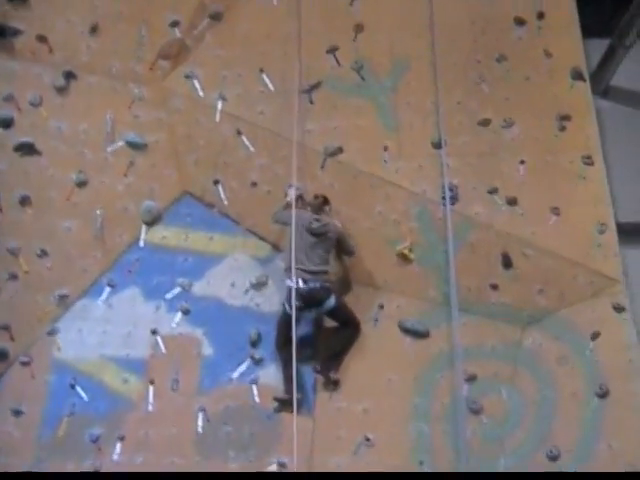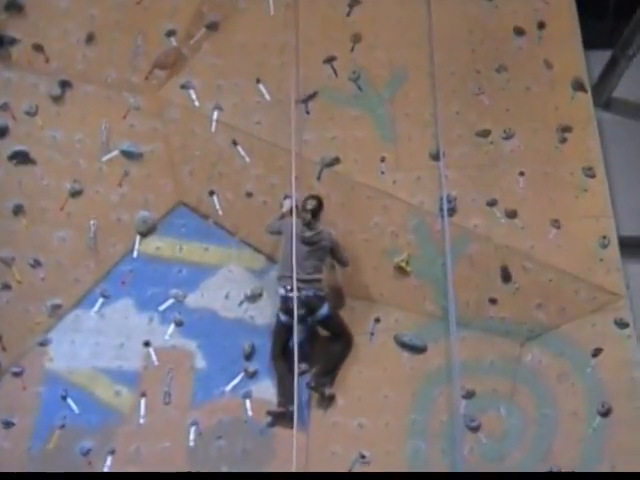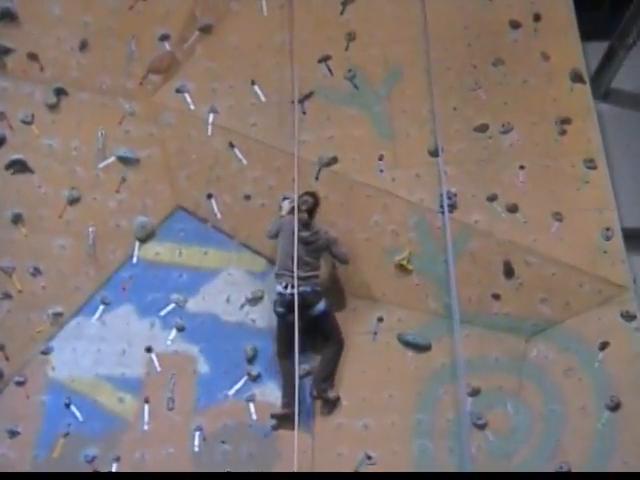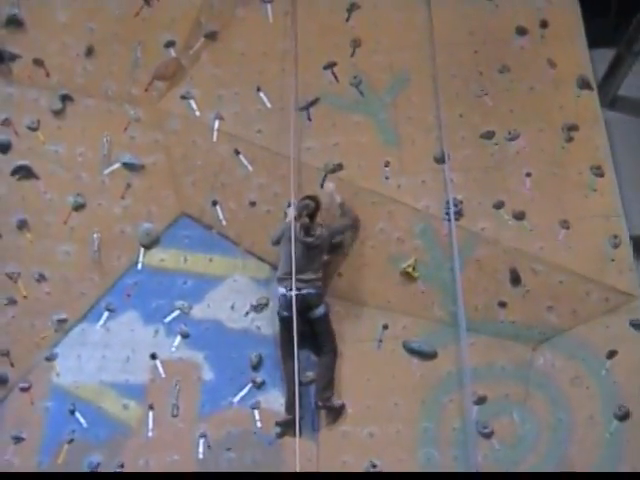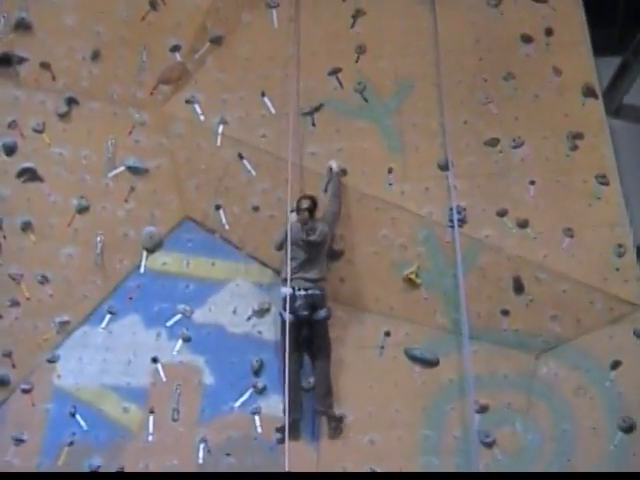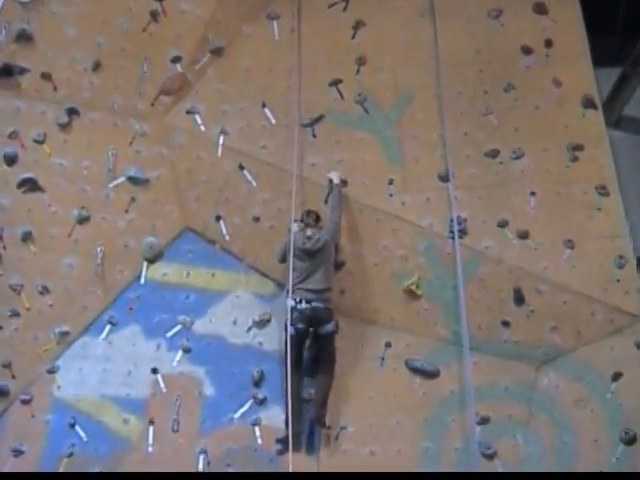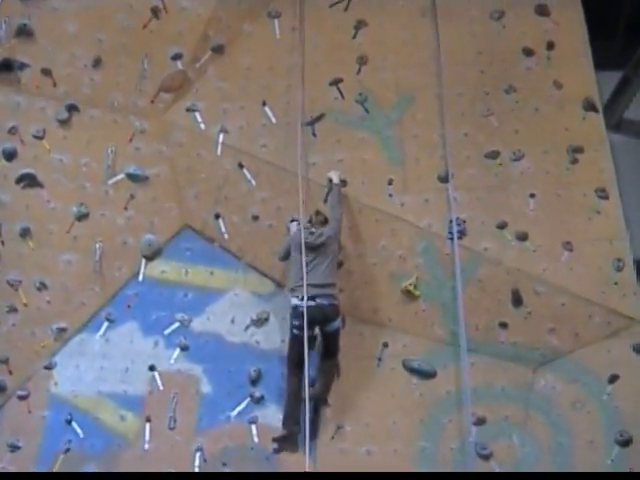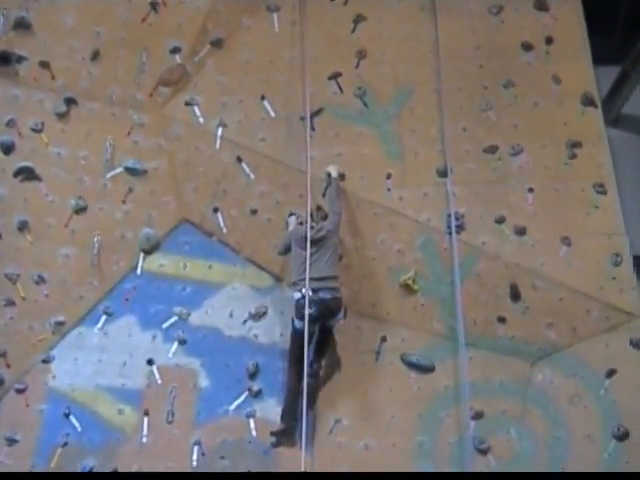
dt=0.3s
person 1, frame 1
left shoulder: (298, 217)
right shoulder: (333, 228)
left elbow: (276, 217)
right elbow: (350, 251)
left wrist: (290, 201)
left hip: (296, 288)
right hip: (320, 289)
left knee: (283, 343)
right knee: (351, 326)
left ankle: (291, 393)
right ankle: (328, 365)
person 1, frame 2
left shoulder: (289, 224)
right shoulder: (326, 237)
left elbow: (270, 228)
right elbow: (344, 262)
left wrist: (284, 211)
left hip: (289, 297)
right hip: (314, 298)
left knee: (278, 353)
right knee: (343, 339)
left ankle: (285, 405)
right ankle: (321, 381)
person 1, frame 3
left shoulder: (287, 224)
right shoulder: (323, 235)
left elbow: (270, 233)
right elbow: (344, 259)
left wrist: (283, 213)
left hip: (286, 294)
right hip: (311, 294)
left knee: (284, 353)
right knee: (334, 341)
left ankle: (288, 406)
right ankle: (322, 387)
person 1, frame 4
left shoulder: (289, 227)
right shoulder: (325, 234)
left elbow: (274, 240)
right elbow: (353, 222)
left wrist: (288, 219)
right wrist: (338, 201)
left hip: (288, 297)
right hip: (313, 297)
left knee: (289, 356)
right knee: (327, 351)
left ankle: (292, 412)
right ankle: (324, 397)
person 1, frame 5
left shoulder: (292, 230)
right shoulder: (326, 229)
left elbow: (277, 246)
right elbow: (335, 201)
right wrist: (335, 173)
left hip: (292, 298)
right hip: (317, 298)
left knee: (292, 358)
right knee: (321, 356)
left ankle: (293, 418)
right ankle: (325, 406)
person 1, frame 6
left shoulder: (292, 241)
right shoulder: (328, 237)
left elbow: (280, 258)
right elbow: (335, 212)
right wrist: (336, 184)
left hip: (297, 309)
right hip: (322, 309)
left knee: (294, 370)
right knee: (325, 365)
left ankle: (293, 431)
right ankle: (319, 413)
person 1, frame 7
left shoulder: (296, 238)
right shoulder: (331, 235)
left elbow: (282, 256)
right elbow: (336, 210)
right wrist: (336, 183)
left hip: (301, 306)
right hip: (328, 306)
left knee: (294, 370)
right knee: (330, 353)
left ankle: (290, 431)
right ankle: (321, 390)
person 1, frame 8
left shoulder: (296, 233)
right shoulder: (331, 228)
left elbow: (281, 250)
right elbow: (335, 204)
right wrist: (334, 177)
left hip: (305, 300)
right hip: (332, 299)
left knee: (295, 365)
right knee: (326, 333)
left ankle: (289, 426)
right ankle: (316, 371)
